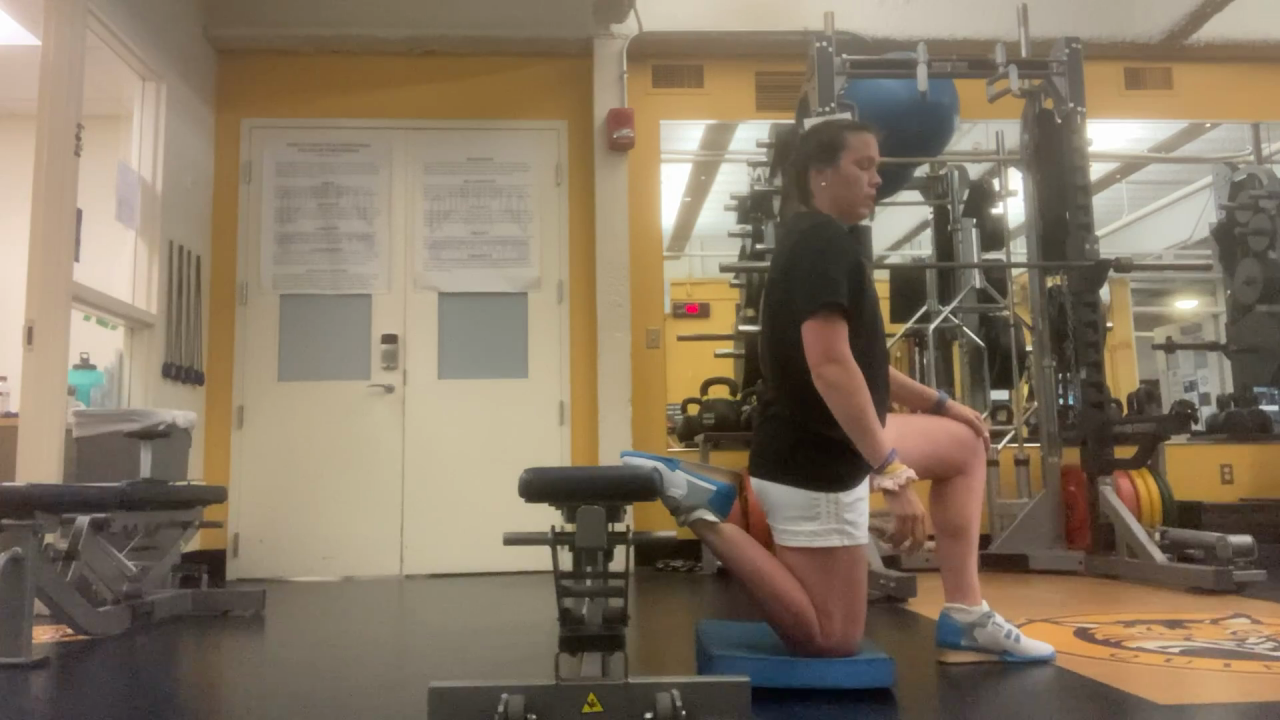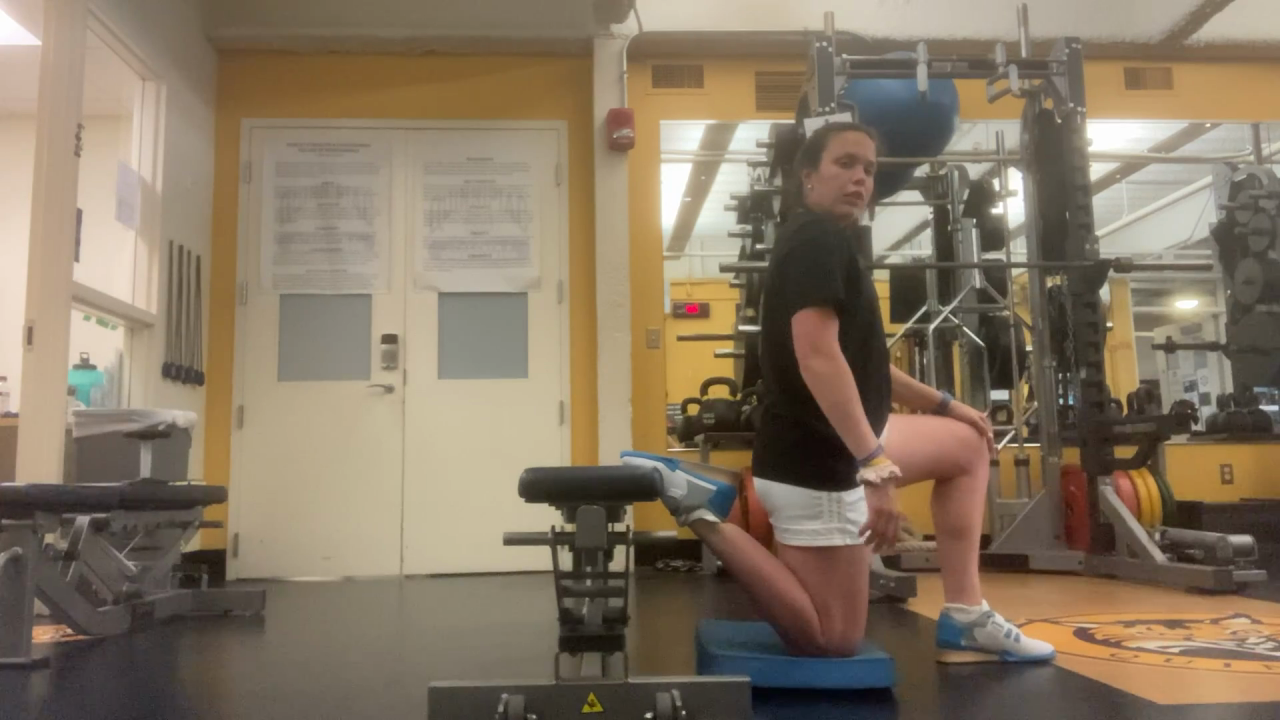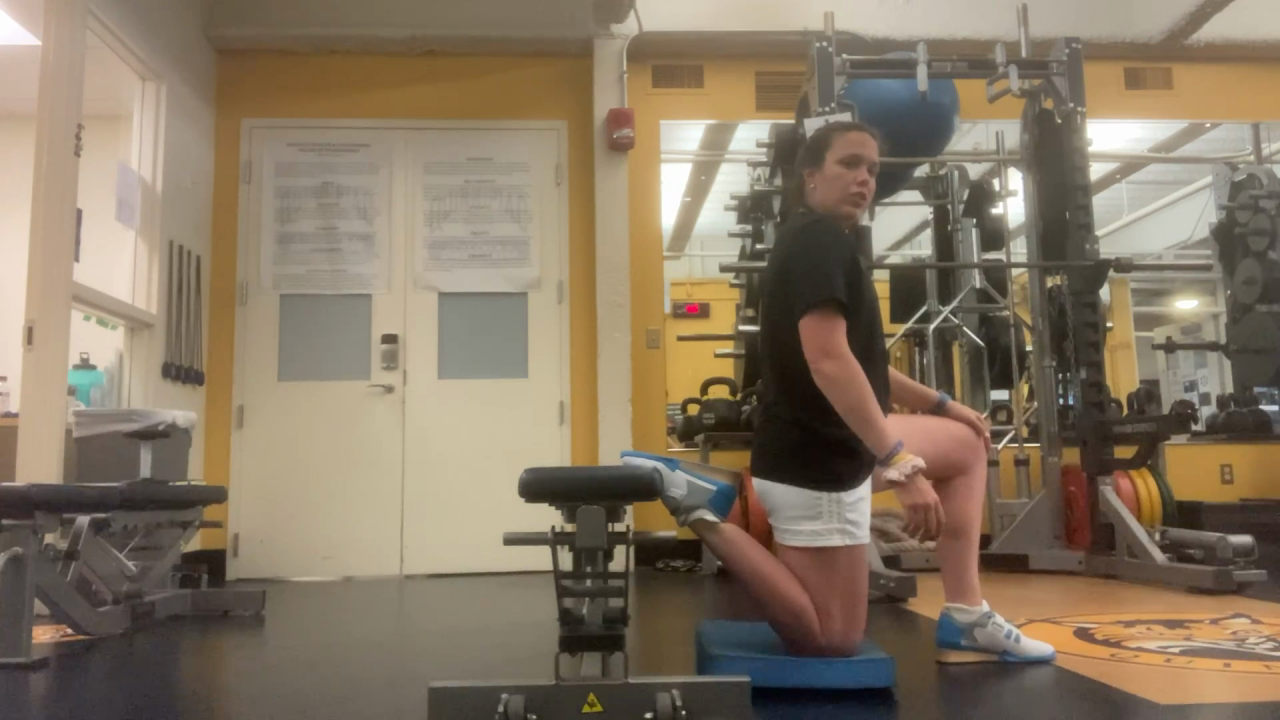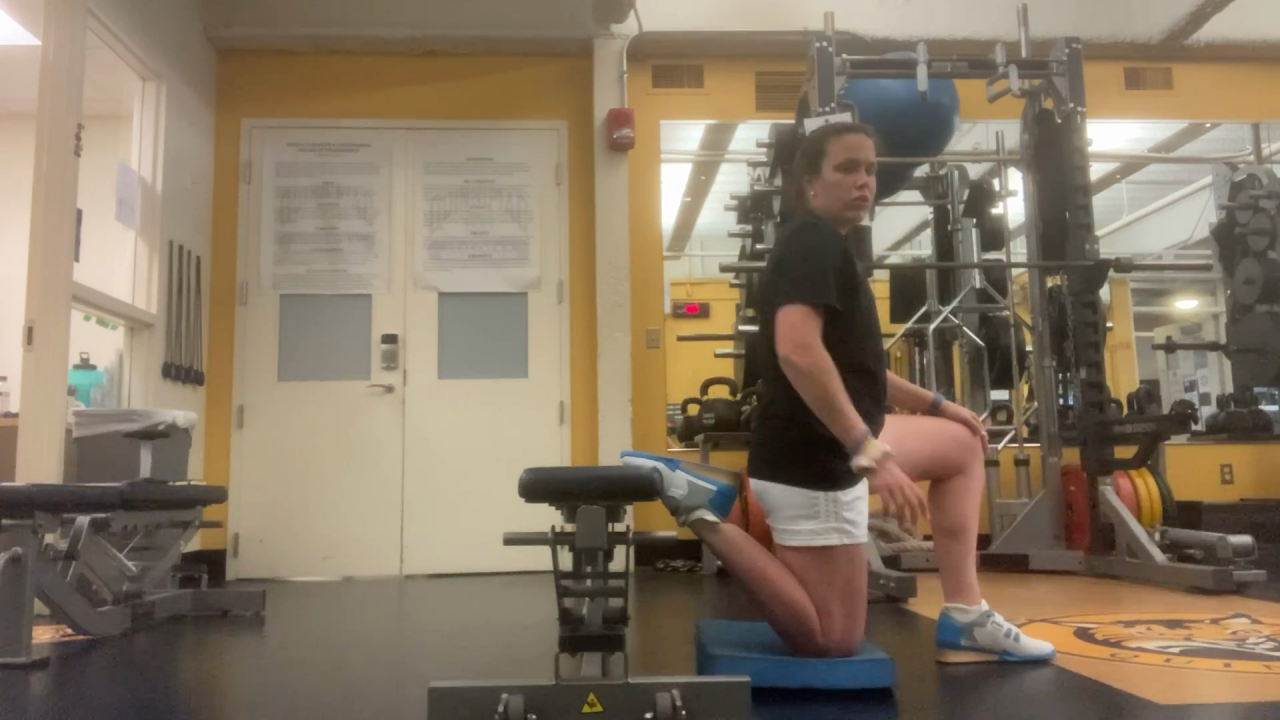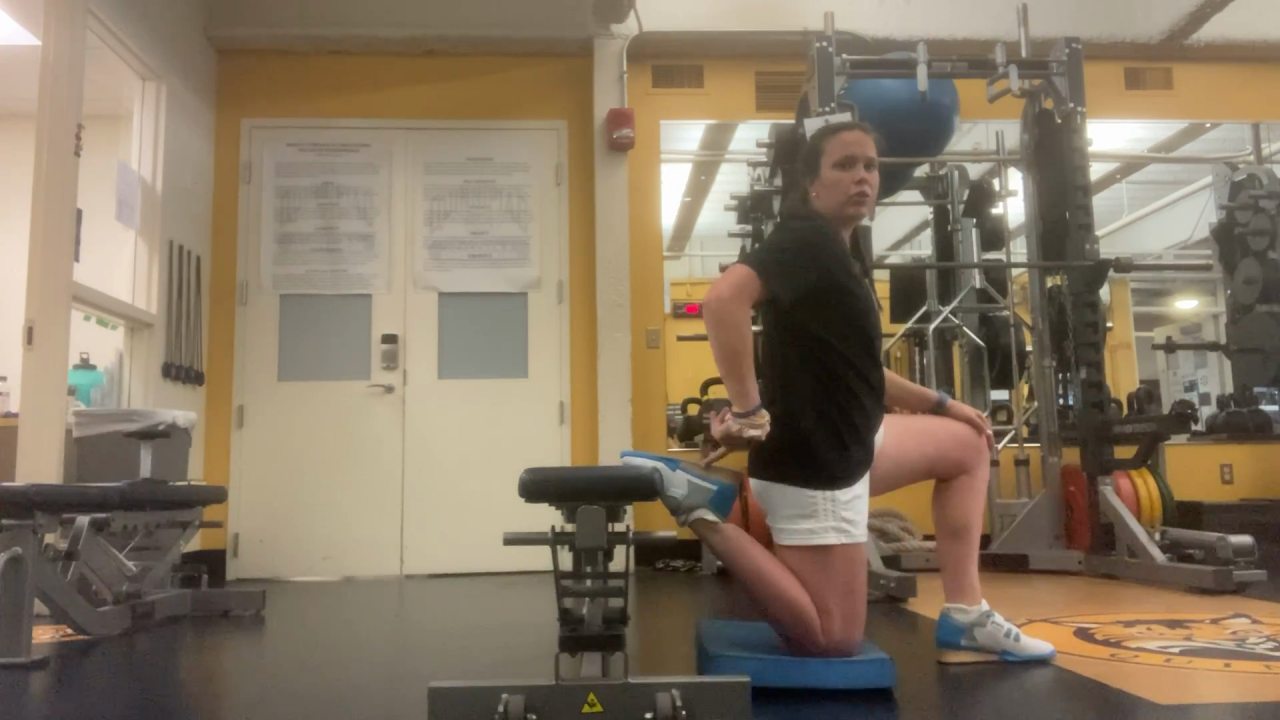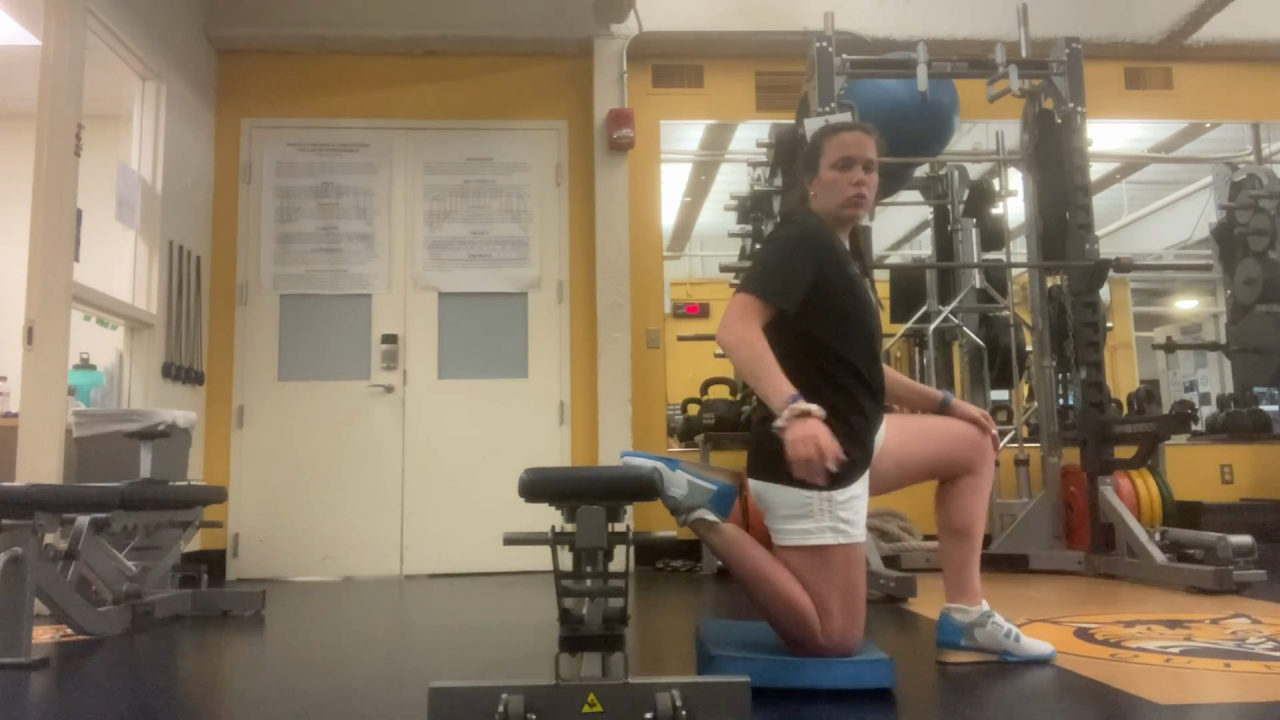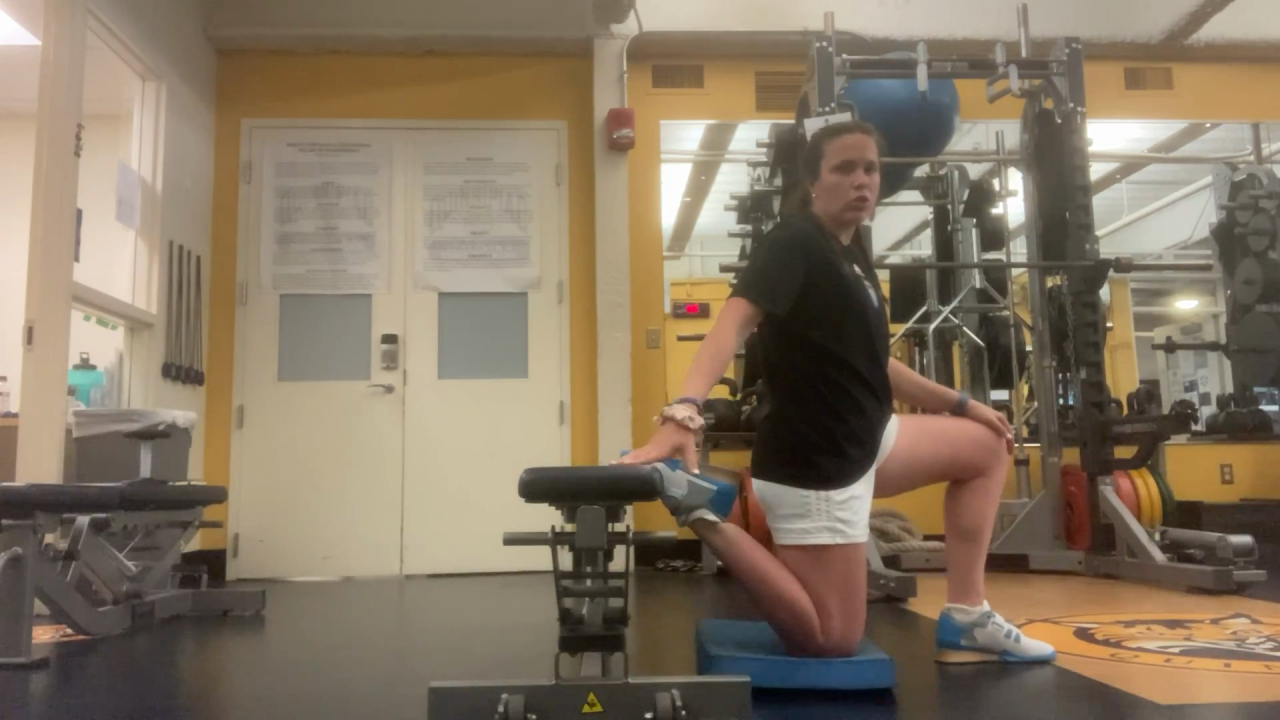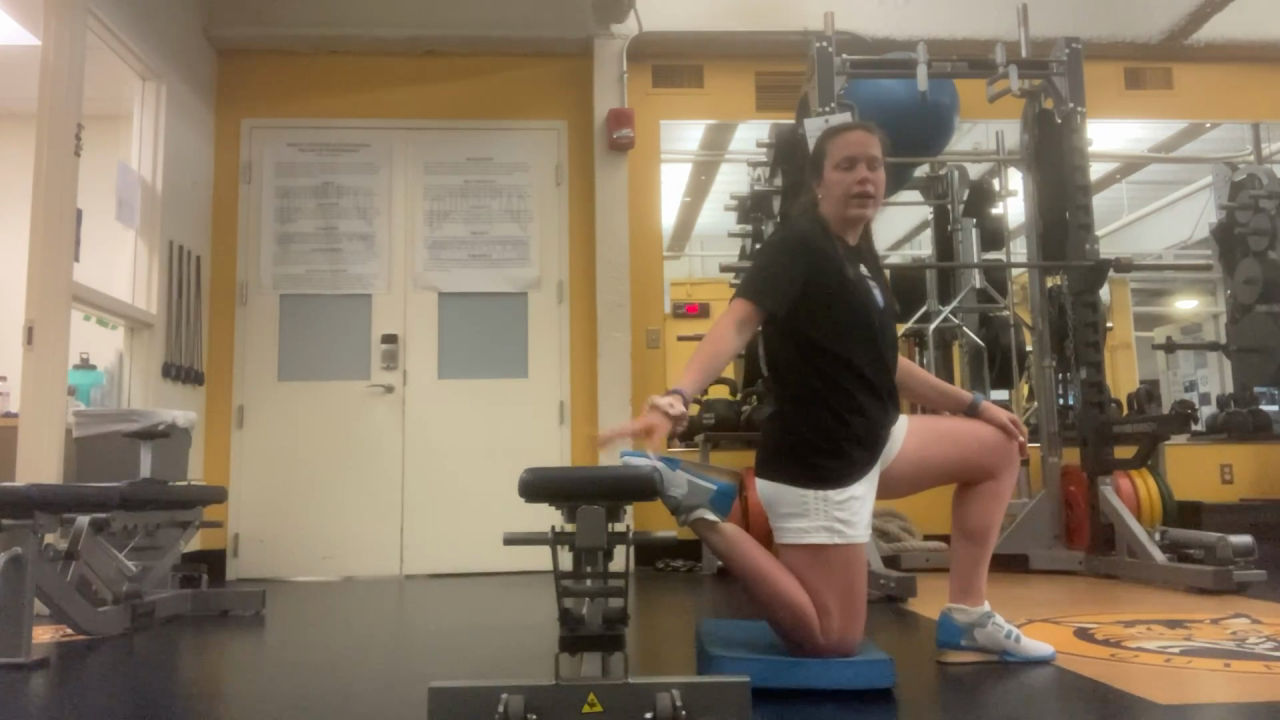
dt=0.5s
person 1, frame 1
left shoulder: (819, 241)
right shoulder: (823, 242)
left elbow: (859, 359)
right elbow: (830, 367)
left wrist: (939, 404)
right wrist: (894, 476)
left hip: (829, 442)
right hip: (811, 460)
left knee: (964, 443)
right knee: (832, 640)
left ankle: (965, 616)
right ankle: (705, 514)
person 1, frame 2
left shoulder: (827, 243)
right shoulder: (818, 238)
left elbow: (859, 359)
right elbow: (818, 359)
left wrist: (943, 403)
right wrist: (877, 471)
left hip: (835, 440)
right hip: (814, 458)
left knee: (968, 443)
right knee: (832, 640)
left ankle: (965, 616)
right ankle: (707, 515)
person 1, frame 3
left shoulder: (820, 241)
right shoulder: (820, 239)
left elbow: (858, 359)
right elbow: (829, 362)
left wrist: (941, 403)
right wrist: (902, 467)
left hip: (832, 442)
right hip: (812, 459)
left knee: (964, 443)
right knee: (833, 639)
left ankle: (965, 617)
right ankle: (705, 513)
person 1, frame 4
left shoulder: (824, 246)
right shoulder: (815, 242)
right elbow: (800, 352)
left wrist: (937, 405)
right wrist: (871, 455)
left hip: (828, 446)
right hip: (808, 461)
left knee: (962, 444)
right knee: (832, 640)
left ankle: (964, 616)
right ankle: (706, 515)
person 1, frame 5
left shoulder: (840, 251)
right shoulder: (808, 237)
right elbow: (723, 298)
left wrist: (941, 403)
right wrist: (747, 411)
left hip: (844, 441)
right hip: (807, 458)
left knee: (967, 444)
right knee: (831, 639)
left ankle: (964, 616)
right ankle: (706, 511)
person 1, frame 6
left shoulder: (844, 251)
right shoulder: (800, 240)
right elbow: (736, 327)
left wrist: (944, 403)
right wrist: (795, 411)
left hip: (849, 441)
right hip: (808, 459)
left knee: (973, 444)
right knee: (832, 639)
left ankle: (965, 616)
right ankle: (705, 515)
person 1, frame 7
left shoulder: (851, 253)
right shoulder: (795, 244)
right elbow: (733, 324)
left wrist: (960, 404)
right wrist: (684, 411)
left hip: (862, 441)
right hip: (811, 460)
left knee: (986, 447)
right knee: (833, 640)
left ankle: (966, 617)
right ankle: (703, 513)
person 1, frame 8
left shoulder: (861, 256)
right shoulder: (798, 245)
right elbow: (736, 325)
left wrist: (973, 406)
right wrist: (673, 402)
left hip: (871, 441)
right hip: (814, 463)
left knee: (998, 449)
right knee: (831, 642)
left ankle: (966, 618)
right ankle: (704, 514)
